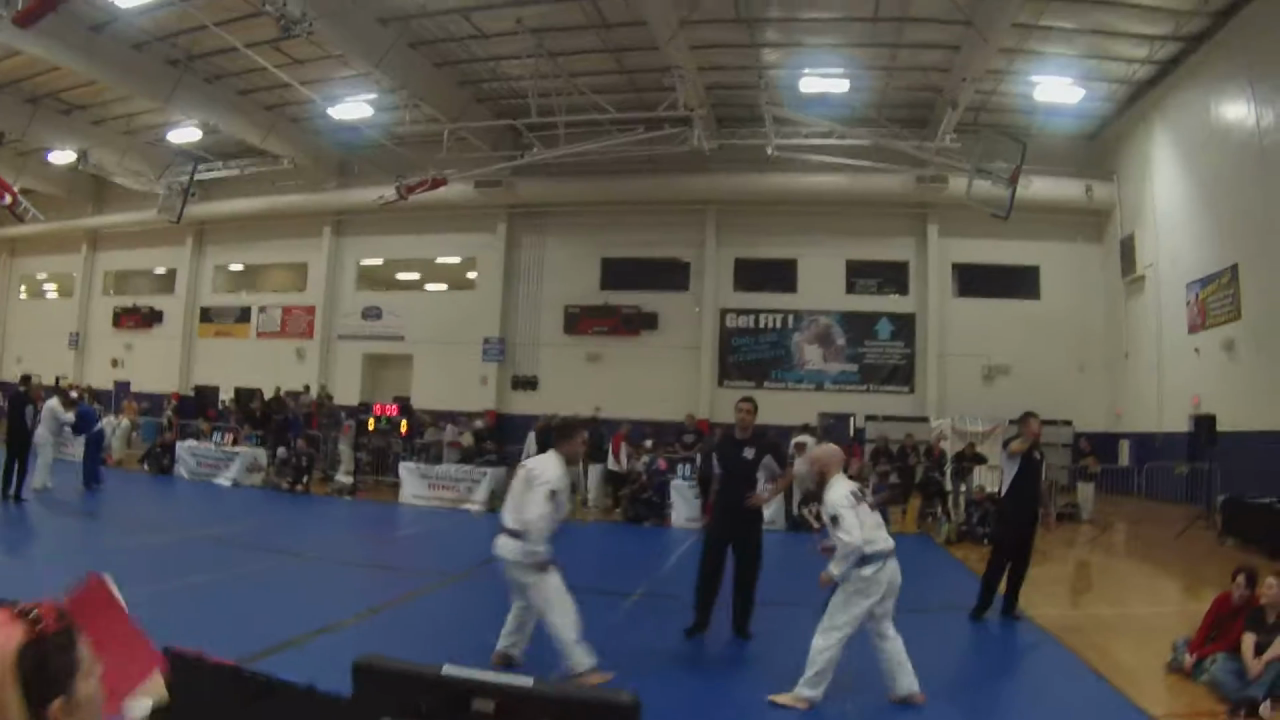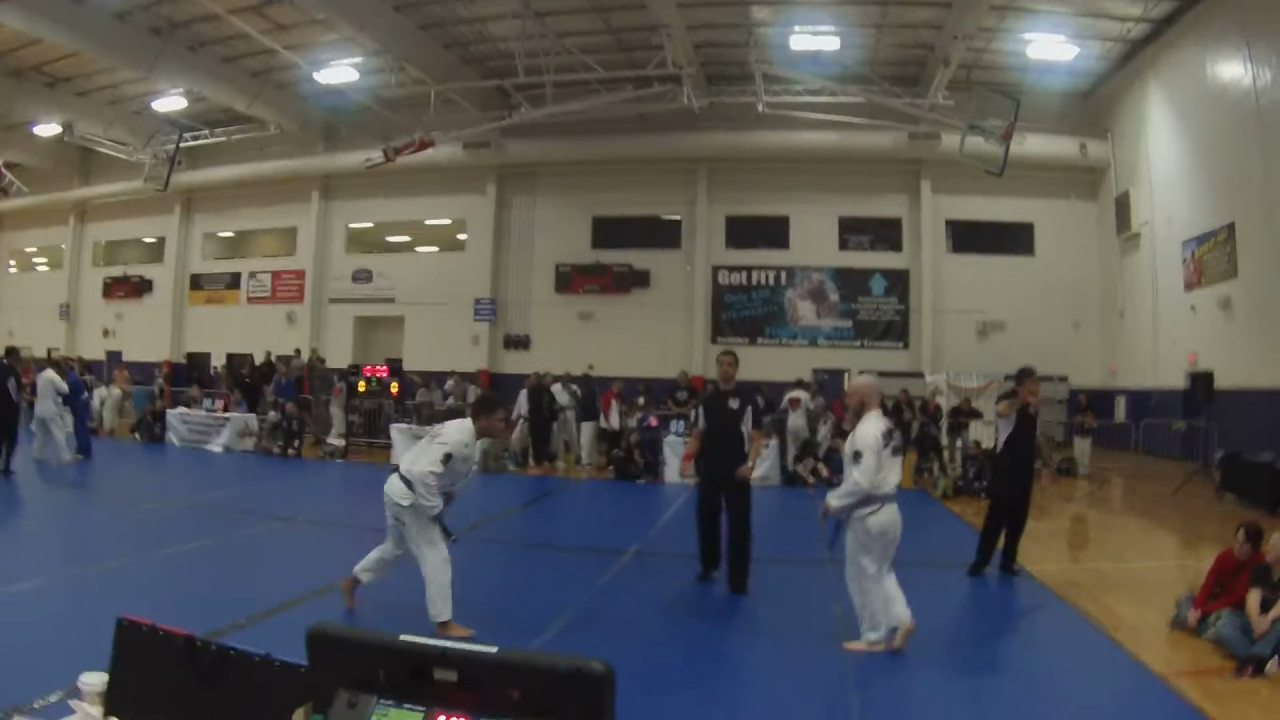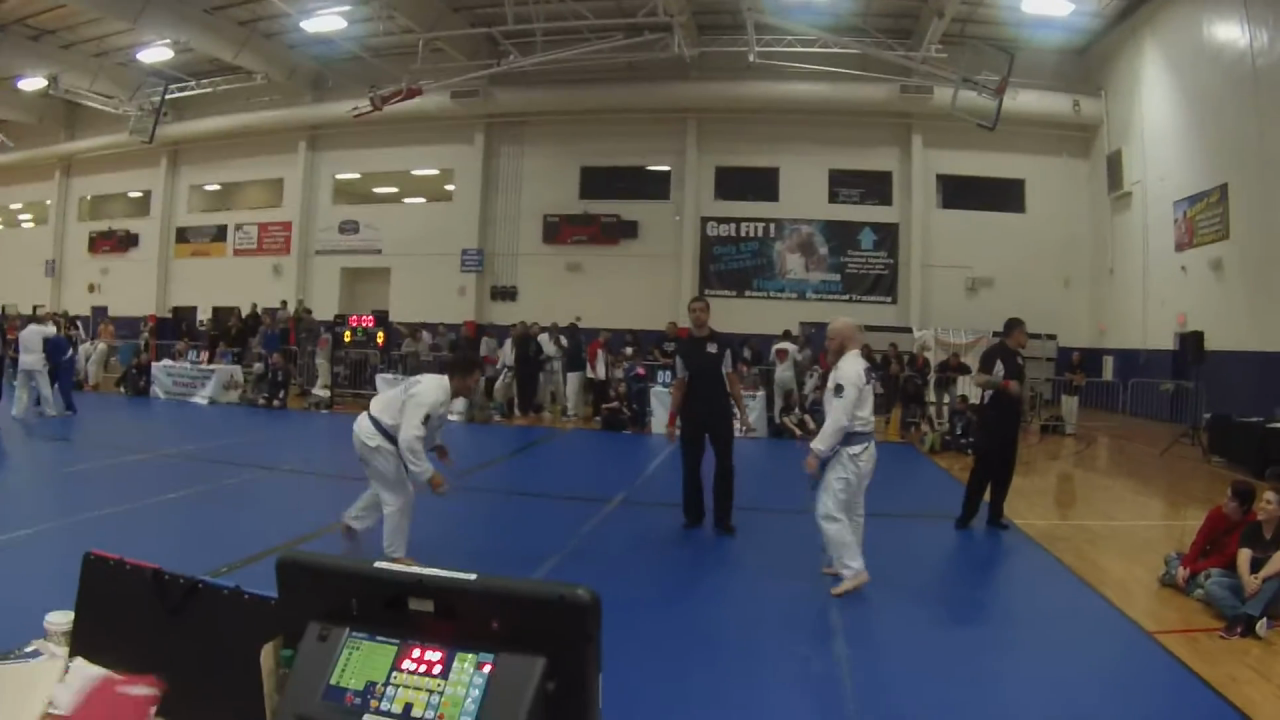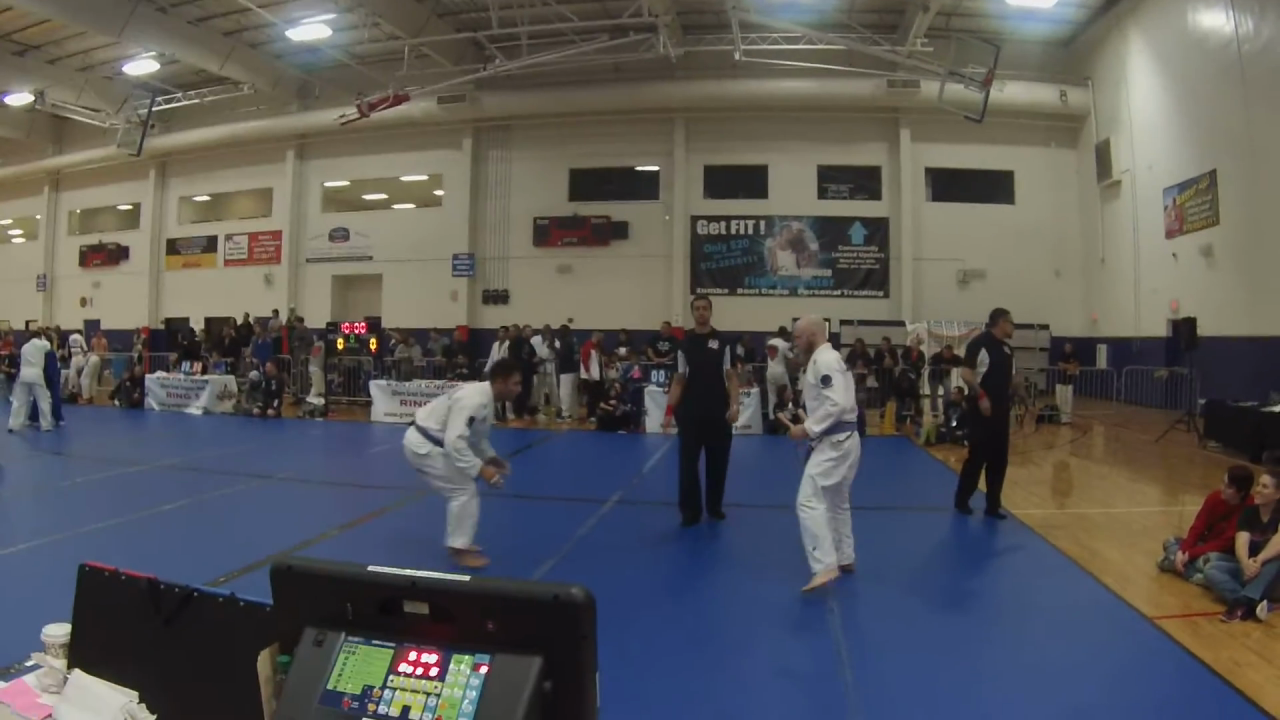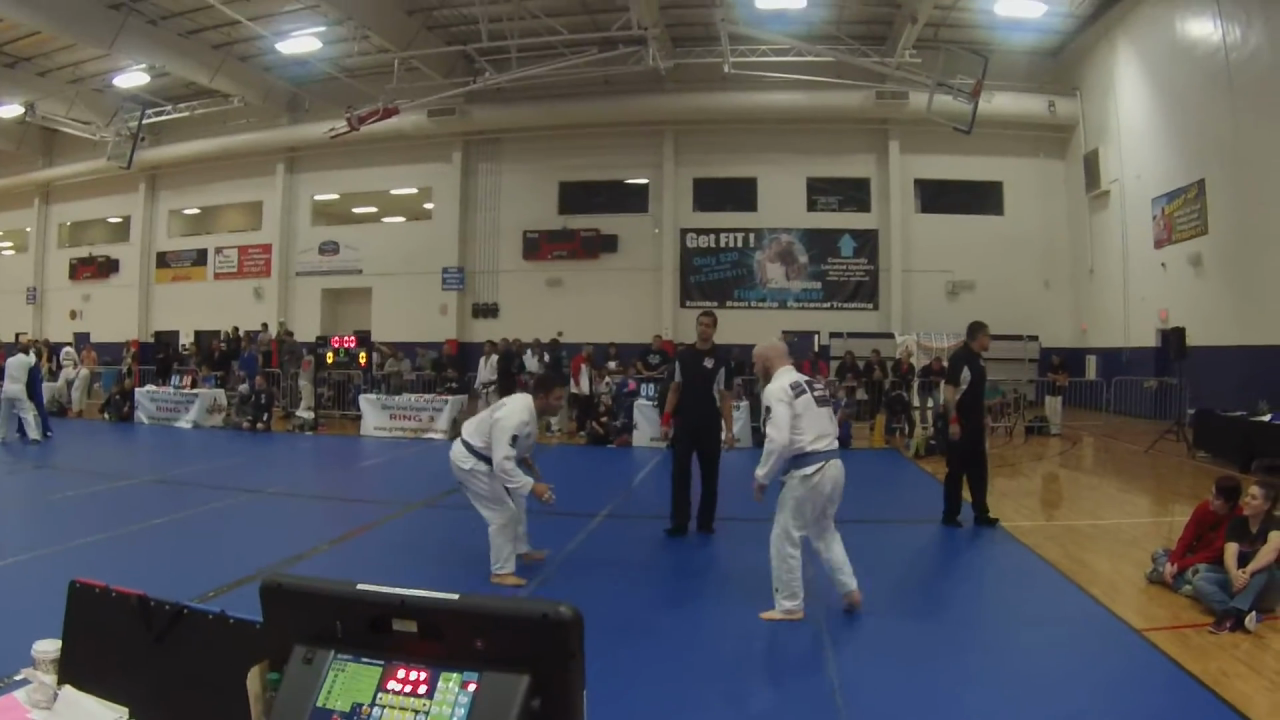
dt=0.5s
person 1, frame 1
left shoulder: (834, 497)
right shoulder: (853, 489)
left elbow: (852, 542)
left wrist: (834, 570)
right wrist: (836, 545)
left hip: (868, 571)
right hip: (888, 566)
left knee: (830, 632)
right knee: (884, 630)
left ankle: (804, 694)
right ankle: (908, 690)
person 1, frame 2
left shoulder: (865, 432)
right shoulder: (889, 428)
left elbow: (860, 482)
left wrist: (833, 501)
right wrist: (845, 490)
left hip: (867, 513)
right hip: (889, 510)
left knee: (862, 577)
right knee: (882, 572)
left ankle: (873, 637)
right ankle: (900, 620)
person 1, frame 3
left shoulder: (846, 369)
right shoulder: (862, 367)
left elbow: (839, 418)
left wrist: (816, 450)
right wrist: (825, 439)
left hip: (850, 451)
right hip: (862, 447)
left knee: (829, 513)
right knee: (851, 510)
left ankle: (854, 570)
right ankle: (848, 565)
person 1, frame 4
left shoulder: (824, 360)
right shoulder: (826, 359)
left elbow: (836, 404)
left wrist: (808, 428)
right wrist: (812, 429)
left hip: (835, 441)
right hip: (843, 438)
left knee: (809, 501)
right knee: (838, 502)
left ankle: (826, 565)
right ankle: (844, 558)
person 1, frame 5
left shoulder: (776, 389)
right shoulder: (814, 385)
left elbow: (778, 439)
left wrist: (762, 476)
left hip: (807, 473)
right hip: (833, 466)
left knee: (785, 540)
right knee: (824, 531)
left ankle: (789, 606)
right ankle: (849, 588)
person 2, frame 1
left shoulder: (765, 446)
right shoulder: (722, 445)
left elbow: (787, 476)
left wrist: (767, 497)
right wrist: (710, 510)
left hip: (749, 517)
right hip: (722, 514)
left knee: (746, 572)
right knee: (709, 566)
left ankle: (741, 623)
right ankle: (700, 620)
person 2, frame 2
left shoulder: (746, 401)
right shoulder: (708, 401)
left elbow: (754, 439)
right elbow: (698, 435)
left wrist: (750, 465)
right wrist: (688, 458)
left hip: (735, 472)
right hip: (709, 470)
left knee: (739, 525)
right knee: (706, 521)
left ankle: (738, 580)
right ankle: (709, 565)
person 2, frame 3
left shoulder: (722, 344)
right shoulder: (684, 348)
left elbow: (732, 380)
right elbow: (679, 386)
left wrist: (743, 412)
right wrist: (672, 420)
left hip: (720, 412)
right hip: (692, 413)
left knee: (724, 464)
right knee: (691, 466)
left ankle: (723, 519)
right ankle: (693, 515)
person 2, frame 4
left shoulder: (722, 342)
right shoulder: (685, 344)
left elbow: (731, 377)
right elbow: (679, 381)
left wrist: (734, 405)
right wrist: (669, 412)
left hip: (718, 412)
right hip: (691, 412)
left knee: (718, 461)
right knee: (688, 462)
left ankle: (714, 506)
right ankle: (691, 511)
person 2, frame 5
left shoulder: (720, 360)
right shoulder: (683, 356)
left elbow: (725, 398)
right elbow: (674, 390)
left wrist: (729, 430)
right wrist: (666, 420)
left hip: (709, 424)
right hip: (683, 422)
left knee: (709, 474)
right knee: (680, 471)
left ankle: (705, 521)
right ankle: (679, 522)
person 3, frame 1
left shoulder: (538, 463)
right shoulder: (553, 474)
right elbow: (536, 519)
right wrist: (540, 557)
left hip: (508, 544)
right hip: (522, 551)
left knee: (526, 603)
right knee: (560, 609)
left ankle: (504, 653)
right ankle: (583, 670)
person 3, frame 2
left shoulder: (464, 432)
right shoulder: (457, 438)
right elbow: (424, 473)
left wrist: (447, 491)
right wrist: (435, 509)
left hip: (400, 489)
right hip: (408, 495)
left knee: (395, 545)
right knee: (435, 557)
left ankle: (353, 581)
right ankle: (444, 622)
person 3, frame 3
left shoulder: (439, 386)
right shoulder: (431, 396)
right elbow: (409, 439)
left wrist: (436, 444)
right wrist: (429, 475)
left hip: (372, 430)
right hip: (374, 437)
left knee: (386, 489)
right knee: (399, 496)
left ankle: (352, 522)
right ankle: (395, 556)
person 3, frame 4
left shoulder: (484, 396)
right shoulder: (473, 400)
left elbow: (474, 434)
right elbow: (455, 442)
left wrist: (491, 457)
right wrist: (480, 469)
left hip: (430, 442)
right hip: (423, 445)
left knee: (465, 489)
right knee: (465, 491)
left ankle: (458, 545)
right ankle: (460, 549)
person 3, frame 5
left shoulder: (527, 404)
right shoulder: (514, 418)
right elbow: (503, 464)
left wrist: (524, 458)
right wrist: (532, 486)
left hip: (483, 458)
right hip: (470, 461)
left knee: (515, 503)
right knee: (503, 514)
left ankle: (521, 550)
right ankle: (501, 572)
person 4, frame 1
left shoulder: (1038, 452)
right shoulder: (1012, 443)
left elbow: (1039, 485)
right elbow: (1015, 448)
right wrist: (1031, 435)
left hip: (1029, 514)
right hip: (1009, 512)
left knee: (1021, 562)
right knee: (999, 560)
left ankle: (1009, 606)
right ankle: (982, 606)
person 4, frame 2
left shoulder: (1032, 407)
right shoulder: (1008, 400)
right elbow: (1001, 411)
left wrist: (1046, 461)
right wrist: (1024, 400)
left hip: (1025, 468)
right hip: (1006, 467)
left knee: (1018, 517)
right knee: (997, 515)
left ankle: (1008, 561)
right ankle: (981, 561)
person 4, frame 3
left shoulder: (1018, 358)
right shoulder: (994, 353)
right elbow: (979, 380)
left wrist: (1023, 416)
right wrist: (1005, 384)
left hip: (1011, 421)
right hip: (992, 420)
left knee: (1005, 470)
right knee: (983, 468)
left ankle: (995, 515)
right ankle: (966, 515)
person 4, frame 4
left shoulder: (1007, 348)
right shoulder: (979, 343)
left elbow: (1013, 379)
right elbow: (966, 373)
left wrist: (1027, 402)
right wrist: (980, 396)
left hip: (1002, 410)
right hip: (983, 410)
left knee: (999, 459)
right knee: (977, 456)
left ankle: (993, 505)
right ankle: (961, 499)
person 4, frame 5
left shoulder: (978, 359)
right shoulder: (959, 358)
right elbow: (949, 391)
left wrist: (983, 417)
right wrist: (952, 421)
left hip: (975, 422)
right hip: (959, 423)
left knee: (979, 468)
right knee: (956, 469)
left ankle: (981, 514)
right ankle: (950, 515)
